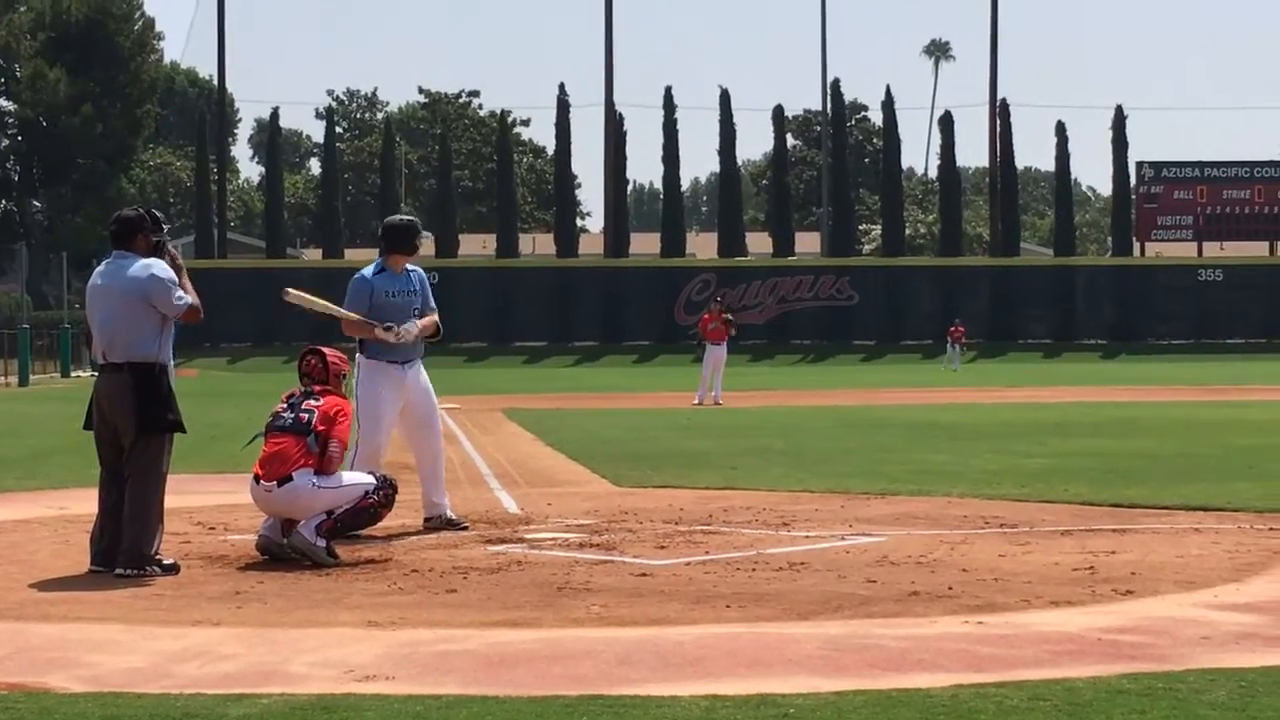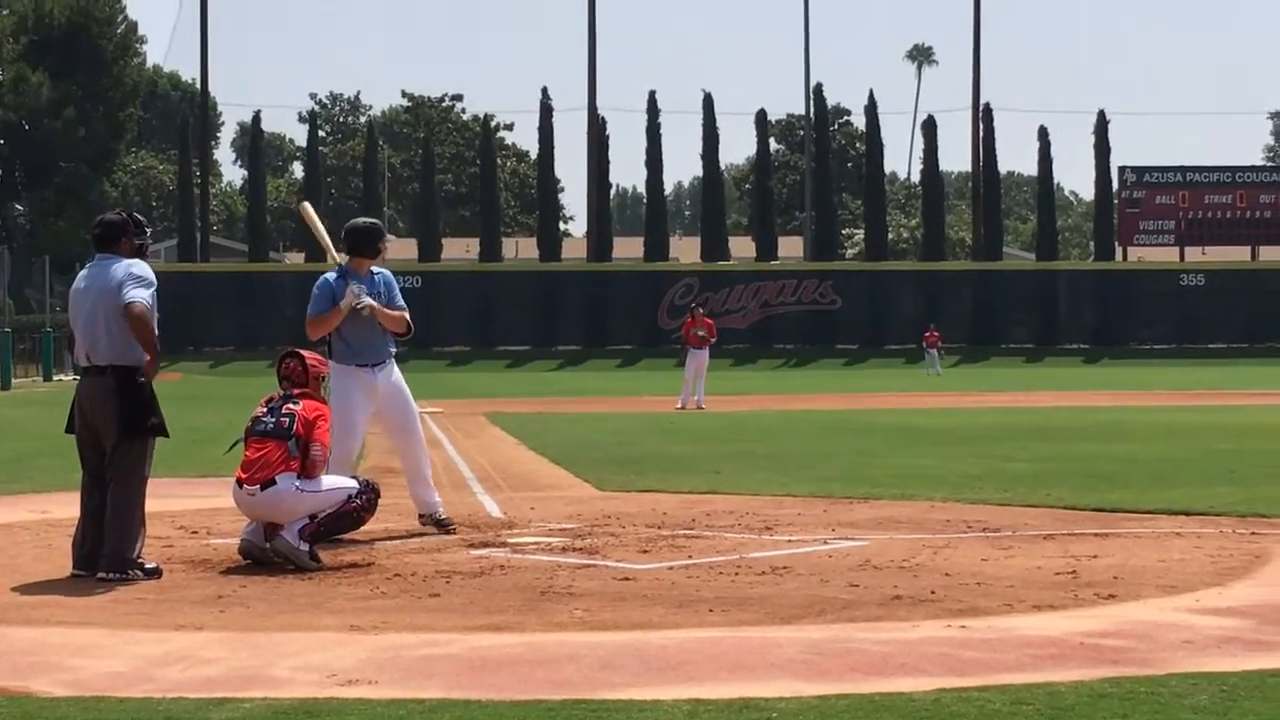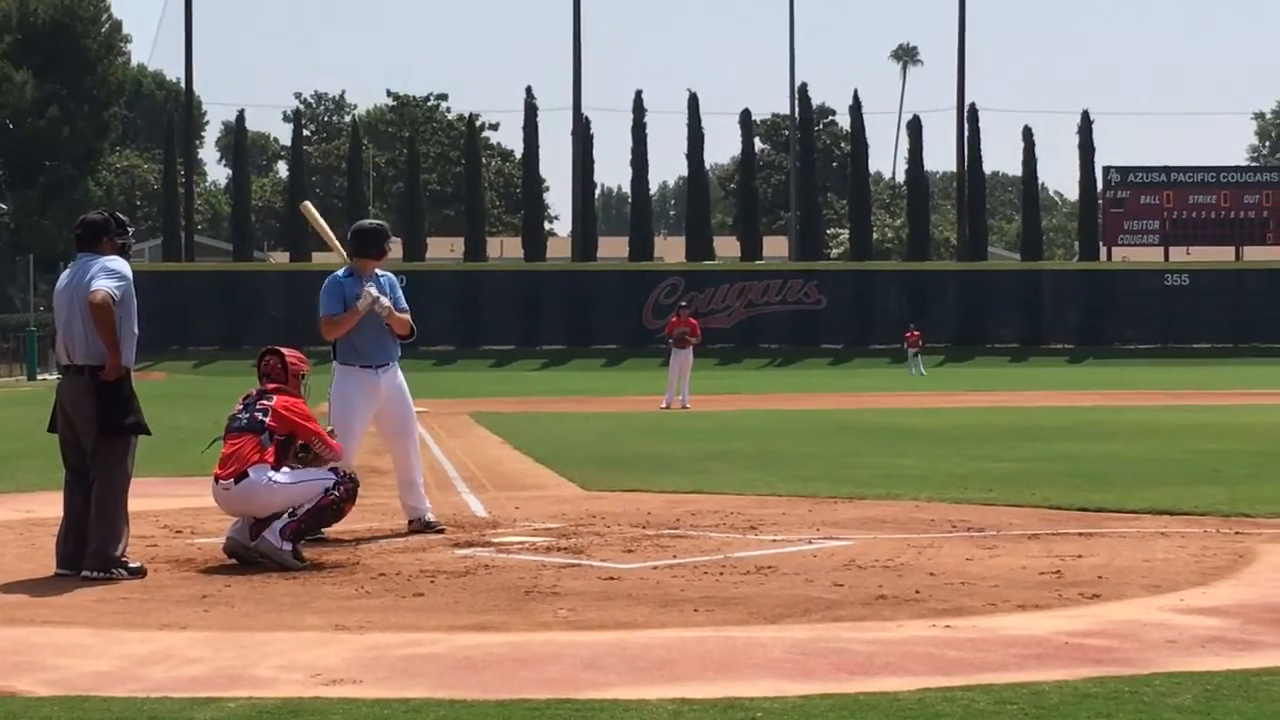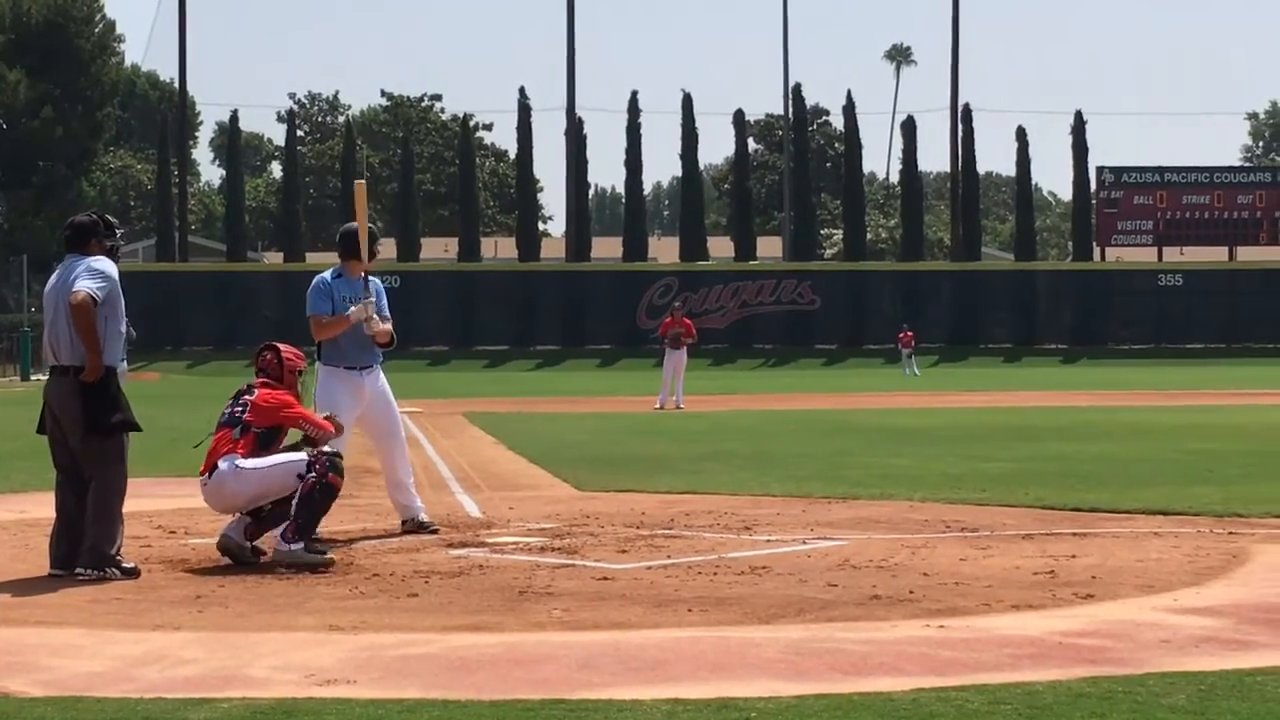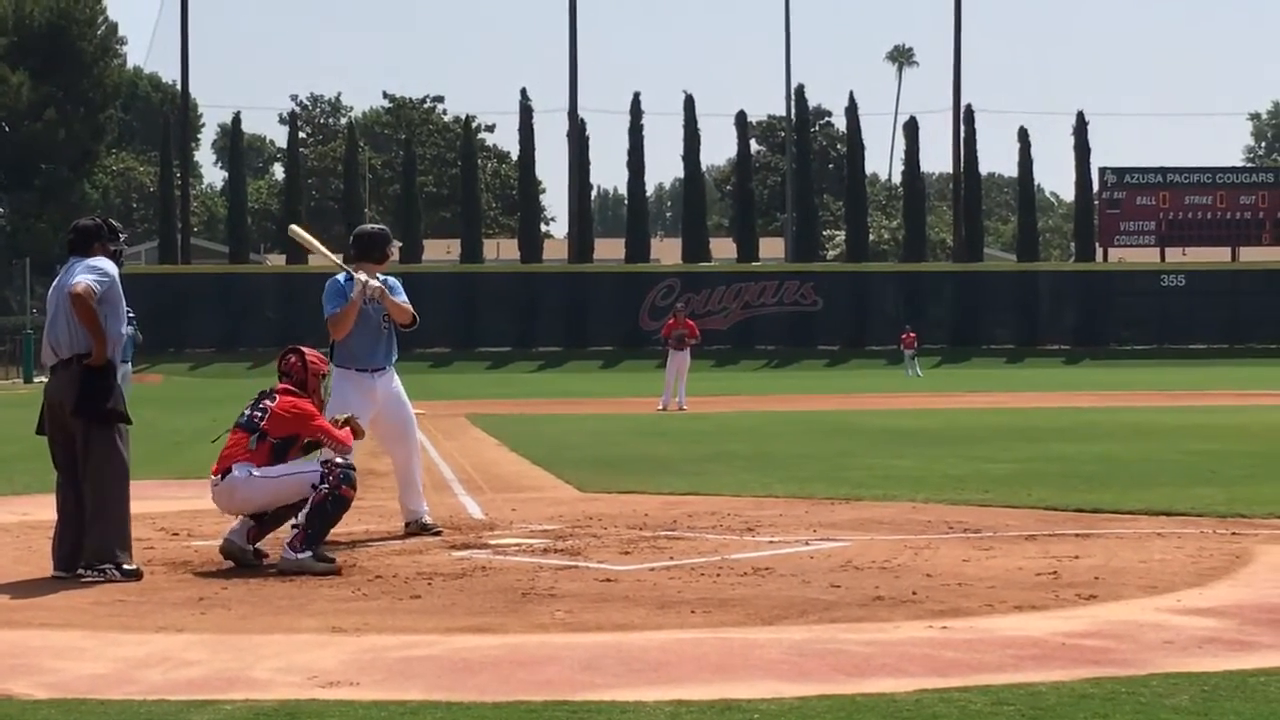
dt=0.4s
person 1, frame 1
left shoulder: (98, 276)
right shoulder: (153, 270)
left elbow: (101, 325)
right elbow: (192, 314)
right wrist: (181, 274)
left hip: (106, 381)
right hip: (143, 383)
left knee: (113, 472)
right knee: (145, 472)
left ankle: (105, 553)
right ankle: (137, 557)
person 1, frame 2
left shoulder: (80, 279)
right shoulder: (134, 270)
left elbow: (79, 330)
right elbow: (136, 312)
right wrist: (153, 354)
left hip: (88, 384)
right hip: (124, 386)
left knee: (95, 475)
right knee: (127, 475)
left ankle: (87, 556)
right ankle: (120, 561)
person 1, frame 3
left shoulder: (65, 277)
right shoulder: (113, 267)
left elbow: (68, 327)
right elbow: (99, 301)
right wrist: (115, 355)
left hip: (70, 383)
right hip: (104, 384)
left knee: (78, 474)
right knee: (110, 474)
left ankle: (72, 556)
right ankle: (104, 559)
person 1, frame 4
left shoulder: (56, 278)
right shoulder: (99, 267)
left elbow: (64, 319)
right elbow: (80, 302)
right wrist: (95, 356)
left hip: (58, 383)
right hip: (90, 384)
left knee: (71, 475)
right knee: (107, 473)
left ankle: (65, 556)
right ankle: (99, 558)
person 1, frame 5
left shoulder: (61, 278)
right shoulder: (100, 267)
right elbow: (80, 294)
right wrist: (101, 339)
left hip: (59, 381)
right hip: (89, 380)
left knee: (72, 474)
right knee: (109, 471)
left ankle: (69, 558)
right ankle: (104, 559)
person 2, frame 1
left shoulder: (418, 276)
right shoulder: (366, 280)
left elbow: (434, 324)
right elbow: (349, 327)
left wrist: (415, 327)
right wrist: (380, 331)
left hip: (413, 369)
right hip: (377, 371)
left knee: (431, 439)
right knee: (371, 444)
left ankle: (437, 510)
person 2, frame 2
left shoulder: (384, 278)
right shoulder: (329, 283)
left elbow: (404, 326)
right elbow: (313, 332)
left wrist: (375, 308)
right wrist: (345, 305)
left hip: (387, 372)
right hip: (349, 377)
left knee: (412, 439)
right knee: (343, 450)
left ankle: (430, 508)
person 2, frame 3
left shoulder: (388, 281)
right shoulder: (337, 283)
left elbow: (407, 330)
right elbow: (329, 332)
left wrist: (389, 311)
right wrist: (361, 307)
left hip: (390, 375)
right hip: (352, 377)
left knee: (407, 444)
right knee: (341, 451)
left ankle: (419, 513)
person 2, frame 4
left shoulder: (374, 285)
right shoulder: (324, 284)
left elbow: (388, 337)
right elbow: (319, 332)
left wrist: (376, 326)
right wrist: (352, 314)
left hip: (373, 377)
right hip: (336, 378)
left knee: (394, 444)
left ankle: (412, 513)
person 2, frame 5
left shoulder: (390, 284)
right shoulder: (338, 285)
left elbow: (408, 319)
right elbow: (336, 332)
left wrist: (382, 293)
right wrist: (358, 295)
left hip: (386, 379)
right hip: (349, 380)
left knee: (407, 445)
left ankle: (416, 516)
person 3, frame 1
left shoulder: (287, 401)
right shoulder: (337, 404)
left elbow: (283, 450)
right elbow: (333, 458)
right wrist: (323, 483)
left hip: (260, 492)
right hip: (294, 491)
right knee: (383, 489)
left ankle: (272, 532)
right ankle: (314, 533)
person 3, frame 2
left shoulder: (266, 406)
right shoulder: (315, 408)
left elbow: (263, 456)
right elbow: (317, 460)
right wrist: (306, 486)
left hip: (242, 496)
right hip: (276, 495)
right knee: (366, 493)
left ankle: (255, 537)
right ankle: (298, 538)
person 3, frame 3
left shoulder: (247, 402)
right shoulder: (290, 404)
right elbow: (334, 452)
left wrist: (296, 454)
left hip: (223, 492)
right hip: (253, 486)
left knee: (291, 485)
right knee: (345, 485)
left ankle: (241, 535)
right ankle: (281, 538)
person 3, frame 4
left shoulder: (246, 397)
right shoulder: (276, 398)
right elbow: (325, 434)
left wrist: (303, 444)
right wrist: (327, 422)
left hip: (213, 486)
right hip: (231, 477)
left knee: (295, 487)
right knee: (327, 465)
left ankle: (238, 534)
right ankle: (292, 544)
person 3, frame 5
left shoulder: (270, 399)
right shoulder: (298, 405)
right elbow: (343, 446)
left wrist: (319, 440)
right wrist: (344, 427)
left hip: (226, 486)
right hip: (243, 482)
left knee: (298, 489)
right knee: (341, 474)
left ankle: (240, 537)
right ankle: (300, 552)
